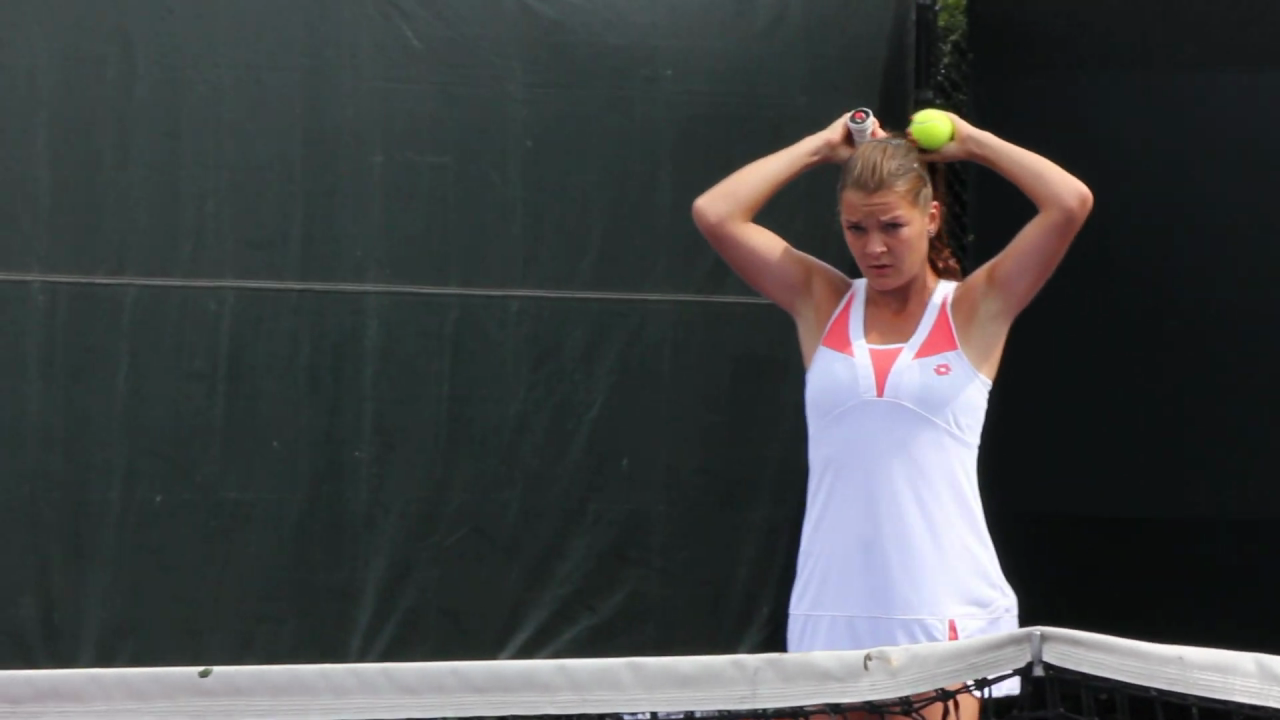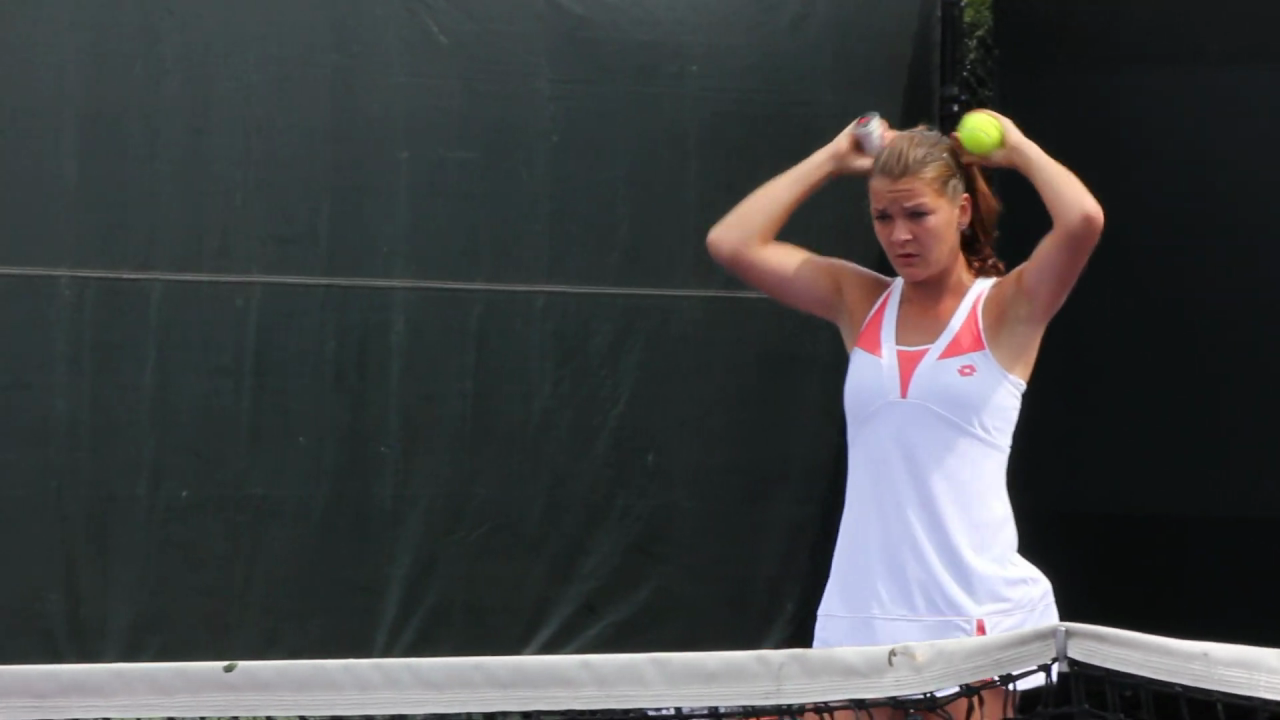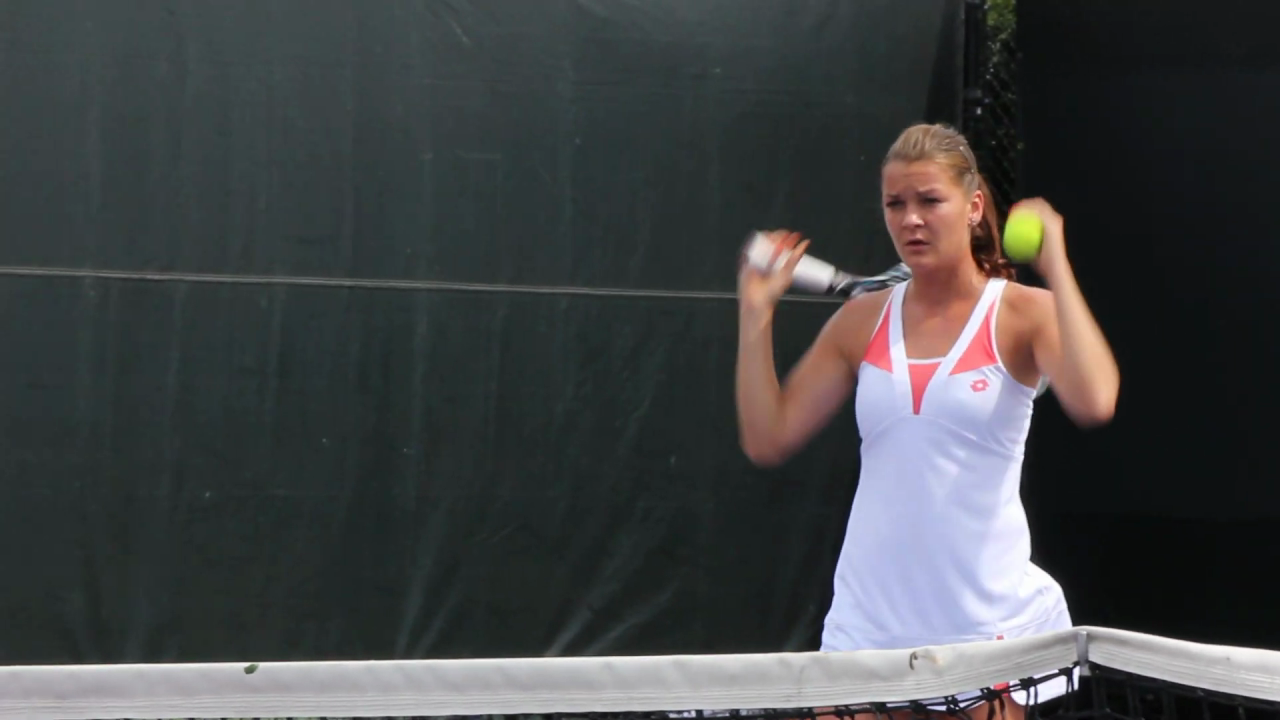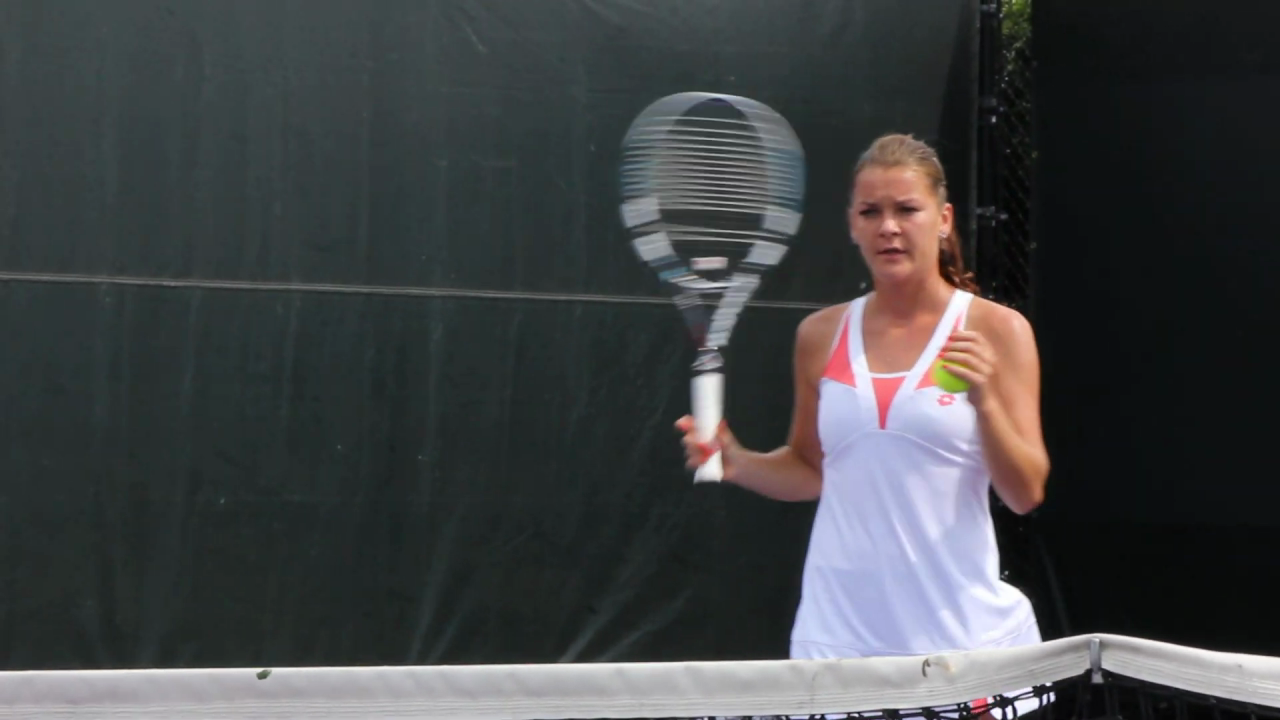
dt=0.3s
person 1, frame 1
left shoulder: (976, 309)
right shoulder: (822, 302)
left elbow: (1071, 204)
right elbow: (714, 215)
left wrist: (972, 142)
right wrist: (823, 145)
left hip: (944, 612)
right hip: (832, 610)
person 1, frame 2
left shoulder: (1009, 309)
right shoulder: (860, 302)
left elbow: (1082, 220)
right elbow: (730, 244)
left wrist: (1019, 149)
right wrist: (833, 158)
left hip: (972, 613)
right hip: (860, 610)
person 1, frame 3
left shoulder: (1027, 315)
right shoulder: (862, 318)
left elbow: (1095, 404)
right elbow: (764, 440)
left wrist: (1056, 264)
right wrist: (757, 304)
left hip: (987, 622)
right hip: (868, 621)
person 1, frame 4
left shoulder: (998, 331)
right shoulder: (820, 333)
left elbow: (1026, 492)
left wrist: (985, 404)
right wrist: (732, 460)
left hip: (960, 637)
right hip: (837, 633)
